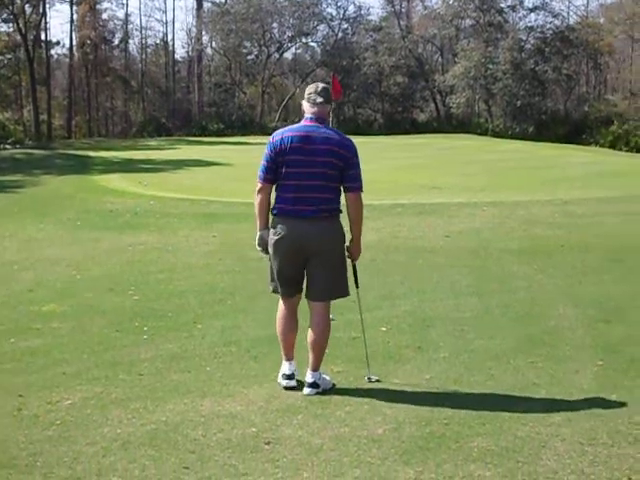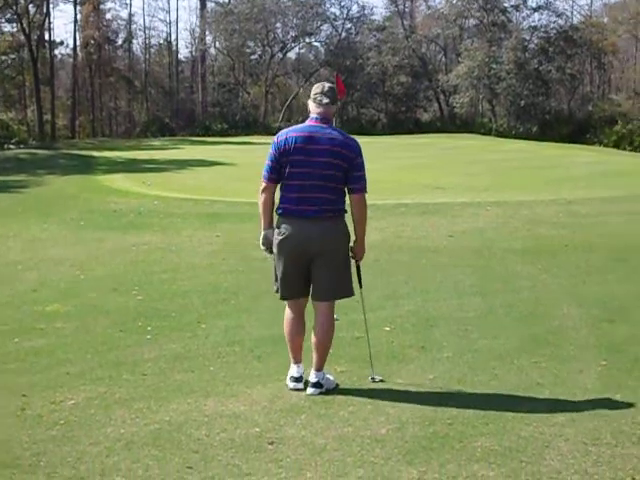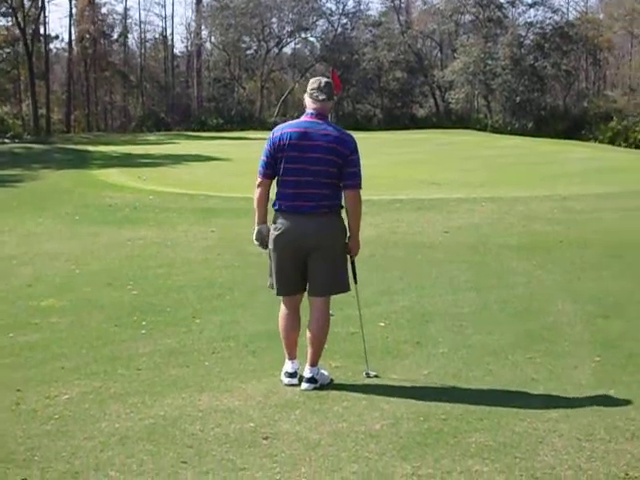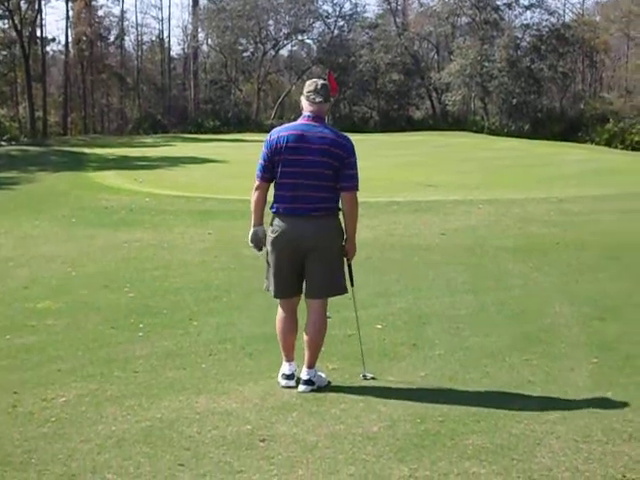
dt=0.1s
person 1, frame 1
left shoulder: (279, 138)
right shoulder: (344, 144)
left elbow: (262, 189)
right elbow: (353, 197)
left wrist: (262, 229)
right wrist: (356, 239)
left hip: (285, 229)
right hip: (325, 231)
left knee: (287, 302)
right knee: (320, 307)
left ankle: (287, 368)
right ankle: (314, 376)
person 1, frame 2
left shoulder: (284, 138)
right shoulder: (349, 145)
left elbow: (267, 188)
right elbow: (357, 199)
left wrist: (266, 228)
right wrist: (359, 240)
left hip: (290, 229)
right hip: (330, 232)
left knee: (294, 305)
right knee: (324, 307)
left ankle: (296, 371)
right ankle: (317, 376)
person 1, frame 3
left shoulder: (280, 133)
right shoulder: (344, 140)
left elbow: (262, 184)
right elbow: (352, 195)
left wrist: (261, 223)
right wrist: (354, 236)
left hip: (286, 225)
right hip: (326, 228)
left knee: (290, 301)
right knee: (319, 302)
left ankle: (290, 366)
right ankle: (312, 372)
person 1, frame 4
left shoulder: (277, 136)
right shoulder: (342, 143)
left elbow: (260, 187)
right elbow: (349, 197)
left wrist: (257, 225)
right wrist: (351, 239)
left hip: (284, 228)
right hip: (324, 230)
left knee: (287, 303)
right knee: (317, 304)
left ankle: (288, 368)
right ankle: (309, 374)
